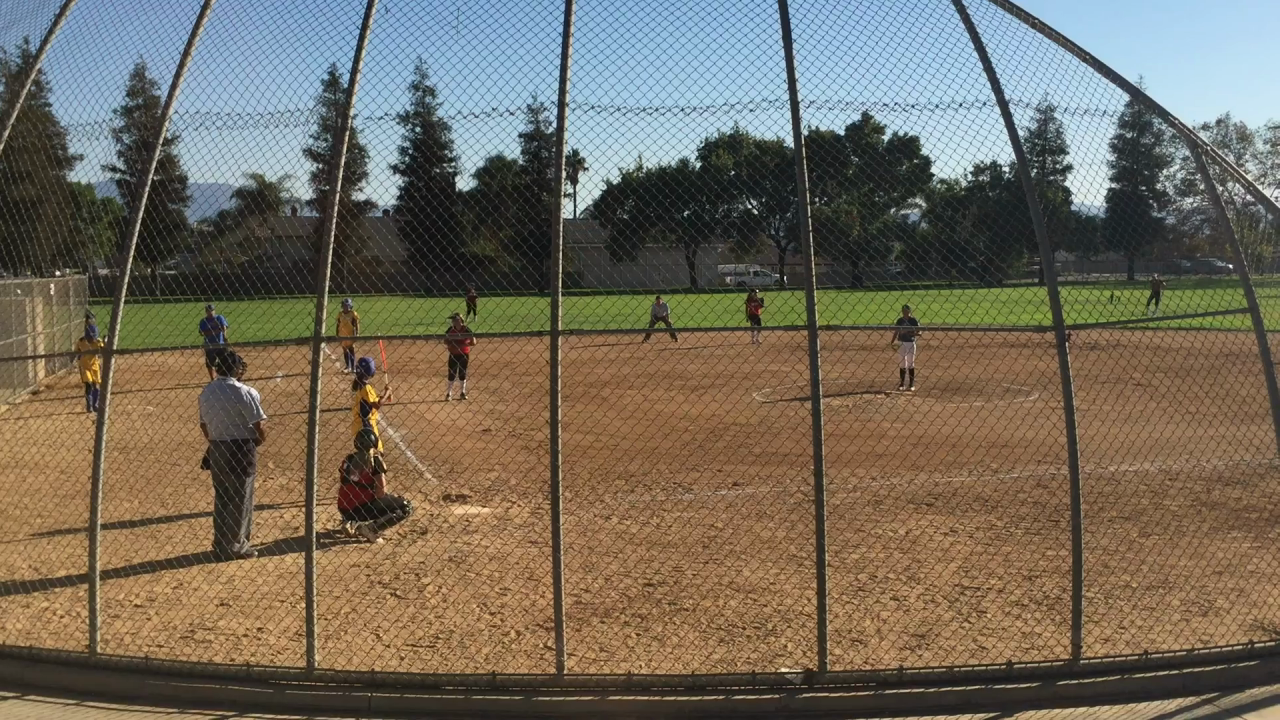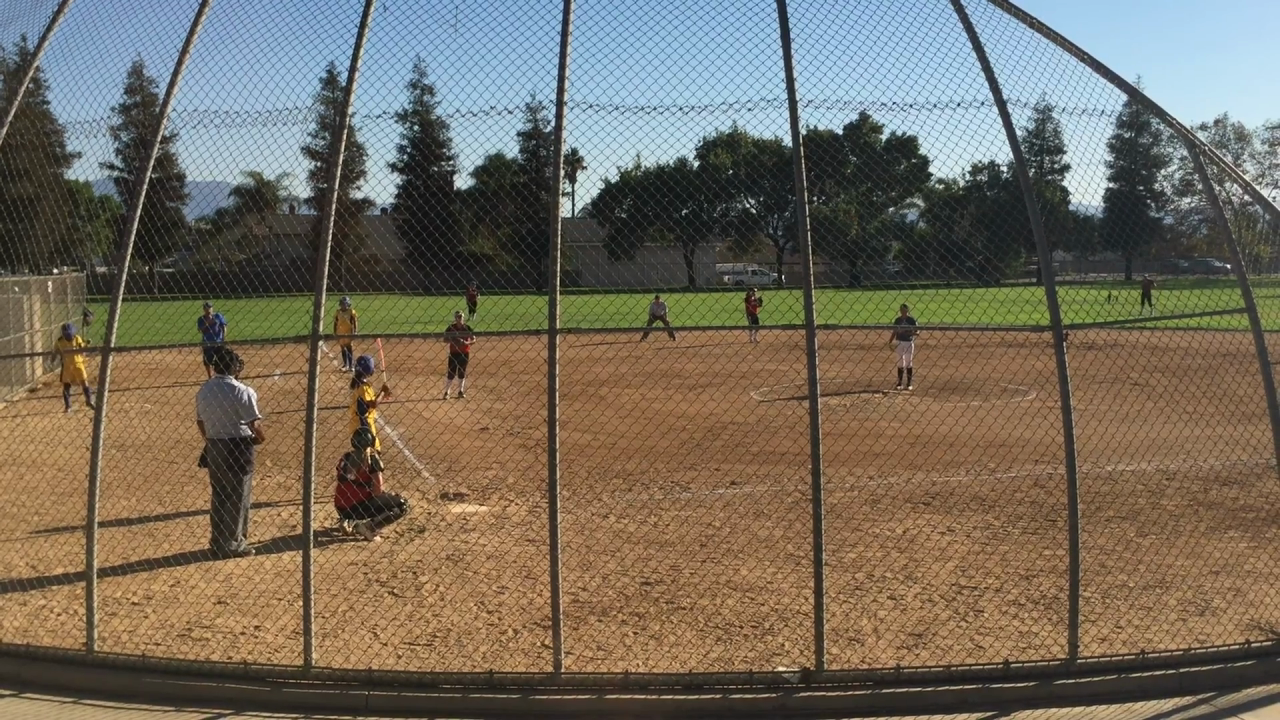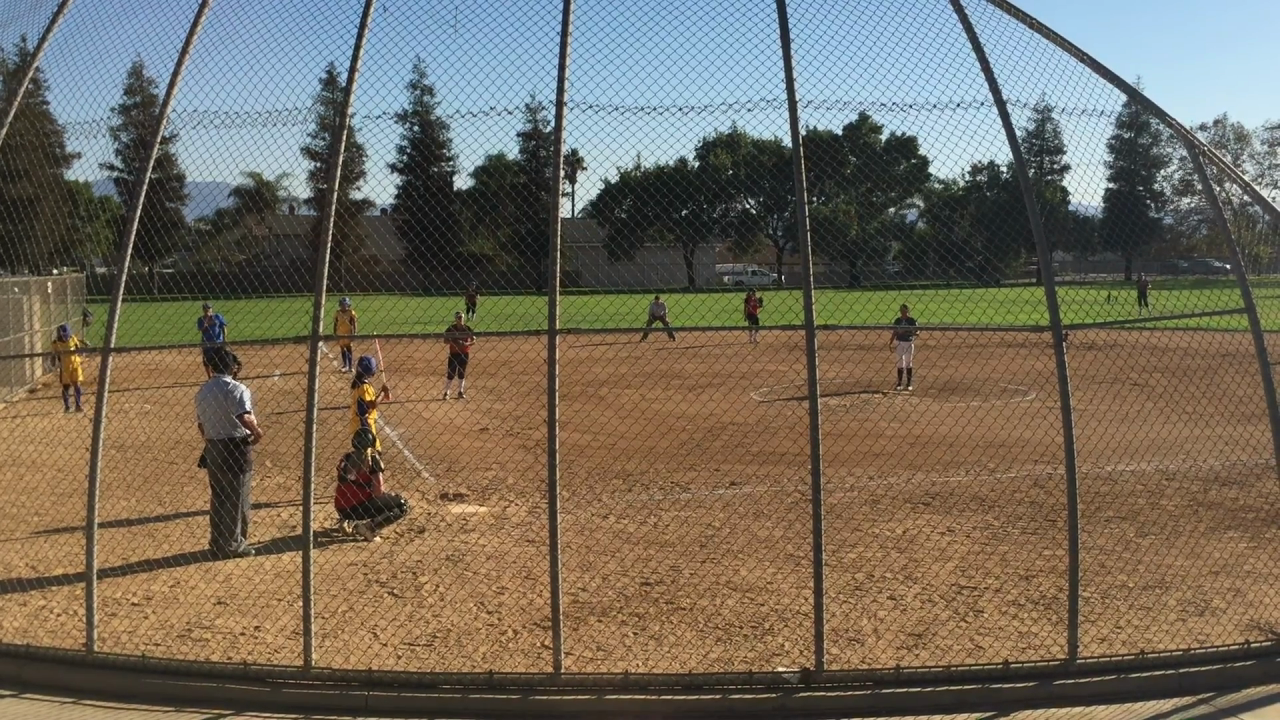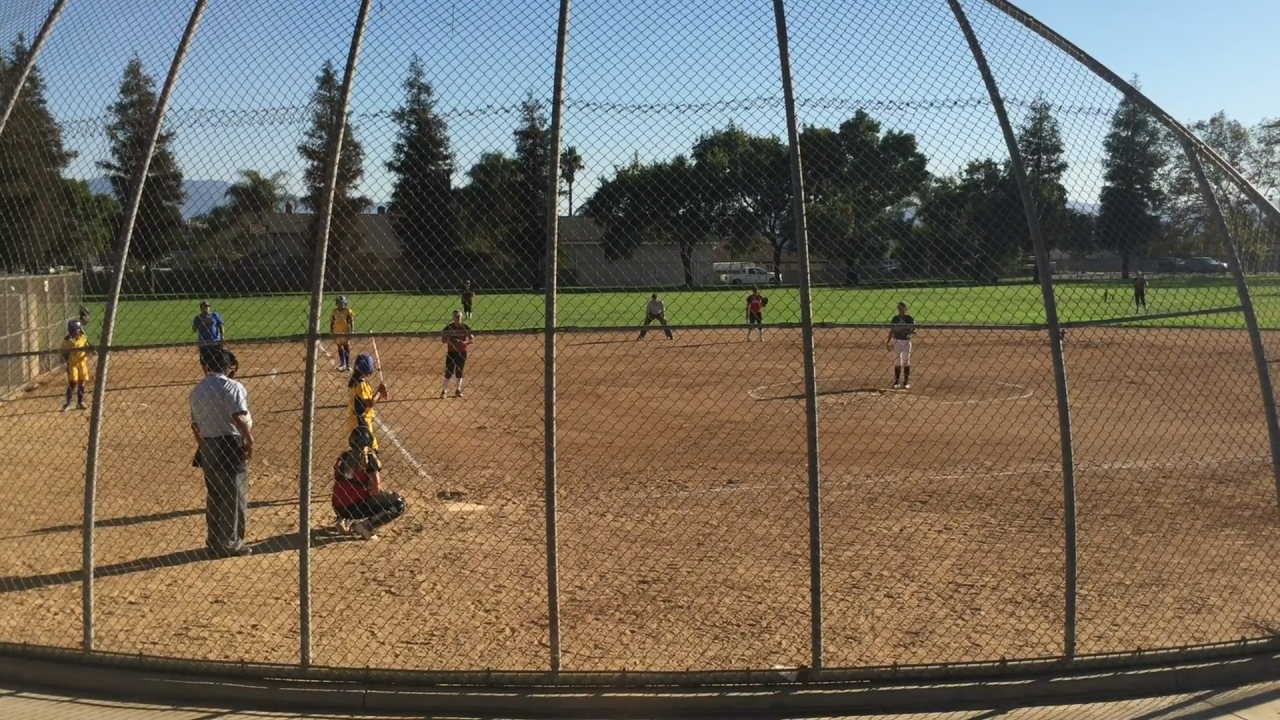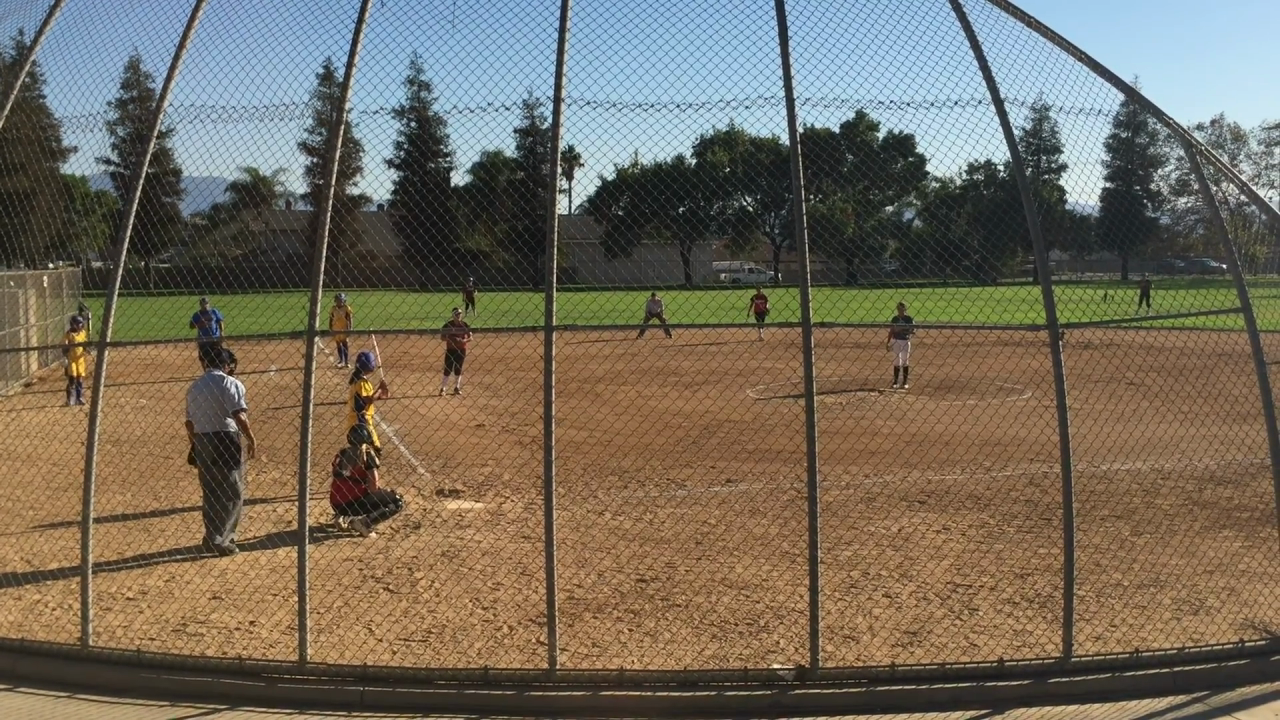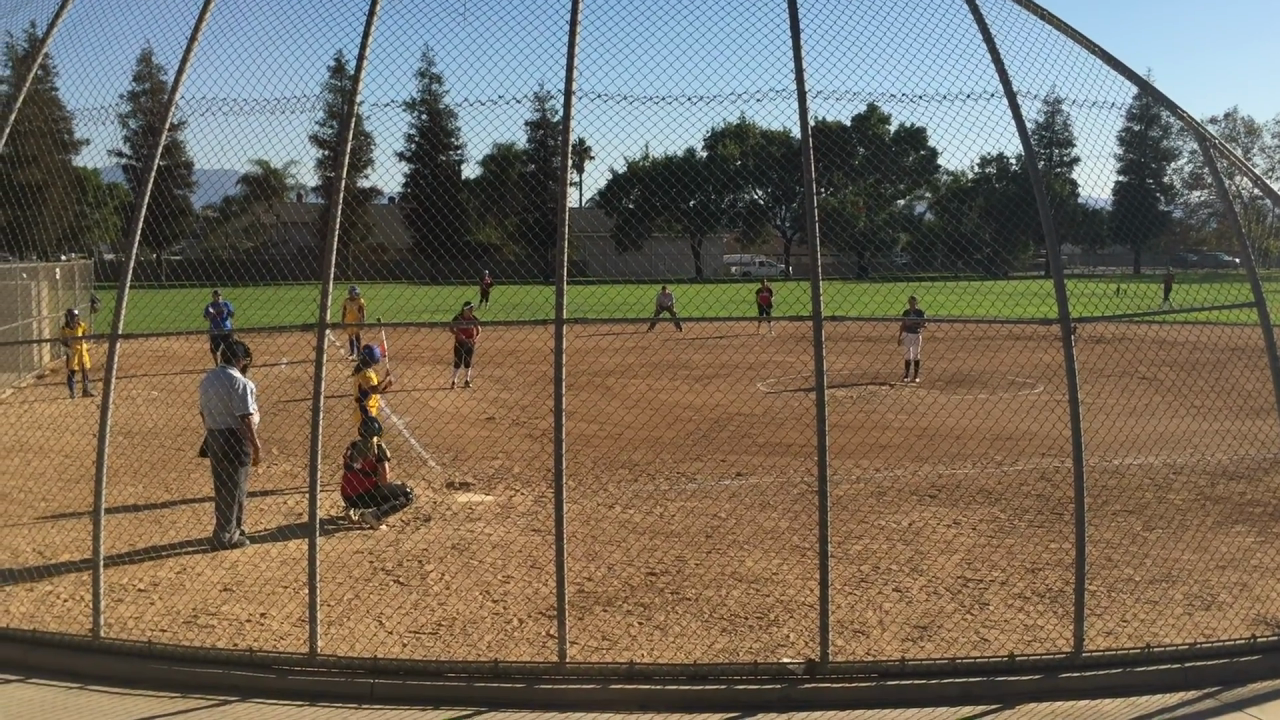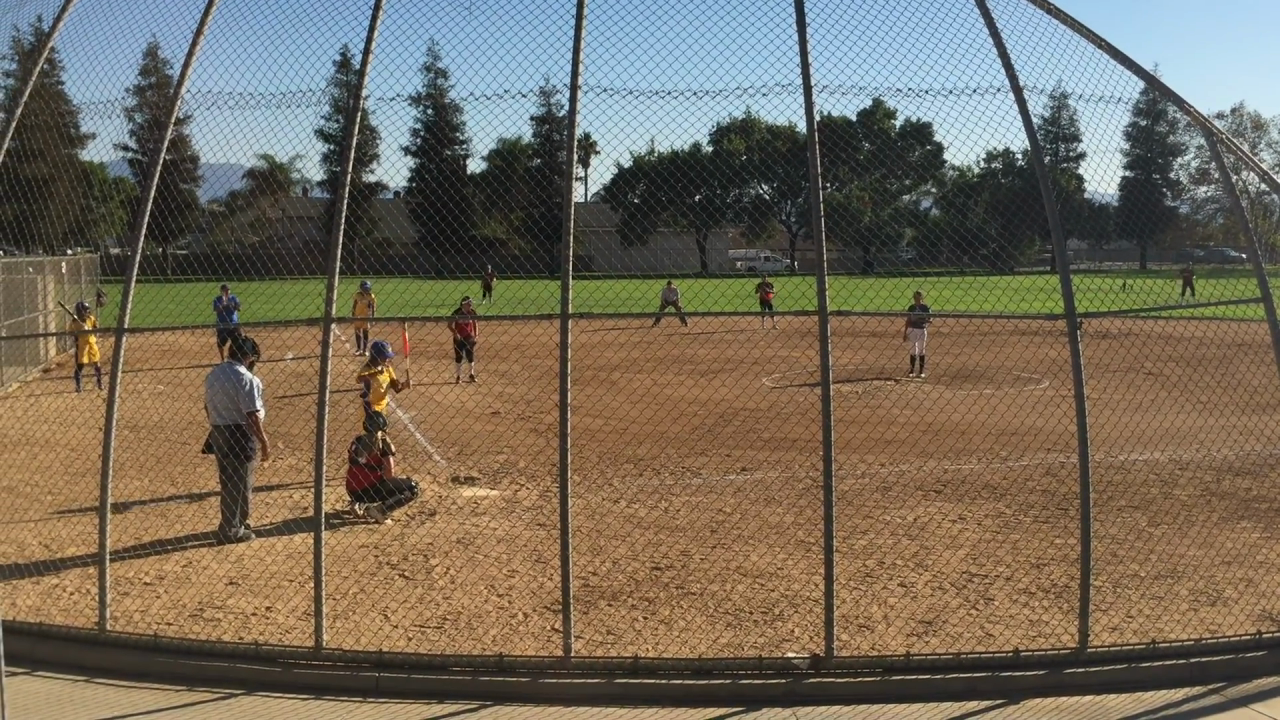
dt=0.7s
person 1, frame 1
left shoulder: (206, 392)
right shoulder: (245, 392)
left elbow: (204, 424)
right elbow: (258, 425)
right wrist: (259, 441)
left hip: (216, 449)
right hip: (241, 448)
left knee: (222, 497)
right knee: (240, 498)
left ankle: (221, 543)
right ankle: (234, 546)
person 1, frame 2
left shoulder: (204, 390)
right shoulder: (241, 391)
left elbow: (201, 422)
right elbow: (254, 423)
right wrist: (261, 437)
left hip: (213, 448)
right hip: (238, 447)
left knee: (219, 495)
right knee: (238, 496)
left ankle: (218, 541)
right ankle: (232, 544)
person 1, frame 3
left shoulder: (203, 391)
right shoulder: (236, 388)
left elbow: (201, 424)
right elbow: (244, 418)
right wrist: (258, 432)
left hip: (212, 448)
right hip: (235, 447)
left knee: (218, 496)
right knee: (237, 497)
left ankle: (218, 541)
right ankle: (232, 544)
person 1, frame 4
left shoulder: (197, 390)
right shoulder: (232, 387)
left elbow: (195, 425)
right elbow: (239, 418)
right wrist: (250, 441)
left hip: (208, 447)
right hip: (230, 445)
left knee: (214, 495)
right knee: (234, 496)
left ankle: (215, 540)
right ankle: (230, 543)
person 1, frame 5
left shoulder: (195, 387)
right shoulder: (230, 383)
left elbow: (189, 422)
right elbow: (239, 416)
left wrist: (196, 446)
right wrist: (251, 440)
left hip: (201, 443)
right hip: (225, 441)
left knee: (210, 493)
right knee: (232, 493)
left ankle: (212, 536)
right ankle: (220, 539)
person 1, frame 6
left shoulder: (208, 379)
right shoulder: (239, 382)
left elbow: (204, 413)
right elbow: (245, 418)
right wrist: (256, 445)
left hip: (214, 438)
right hip: (234, 438)
left knee: (222, 487)
right knee: (234, 489)
left ankle: (226, 529)
right ankle: (226, 535)
person 1, frame 7
left shoulder: (213, 374)
right shoulder: (246, 379)
left elbow: (208, 407)
right elbow: (252, 415)
right wrist: (264, 441)
left hip: (218, 434)
right hip: (239, 434)
left knee: (228, 482)
right knee: (240, 483)
left ankle: (230, 524)
right ankle: (233, 530)
